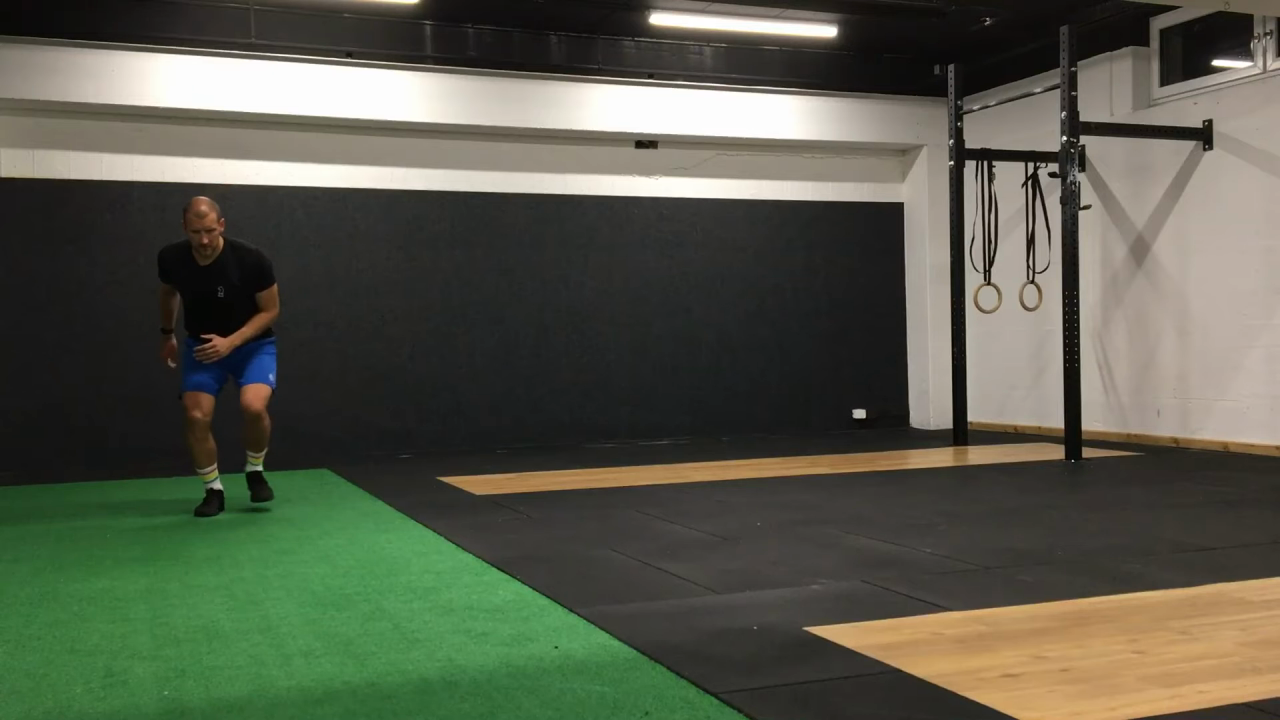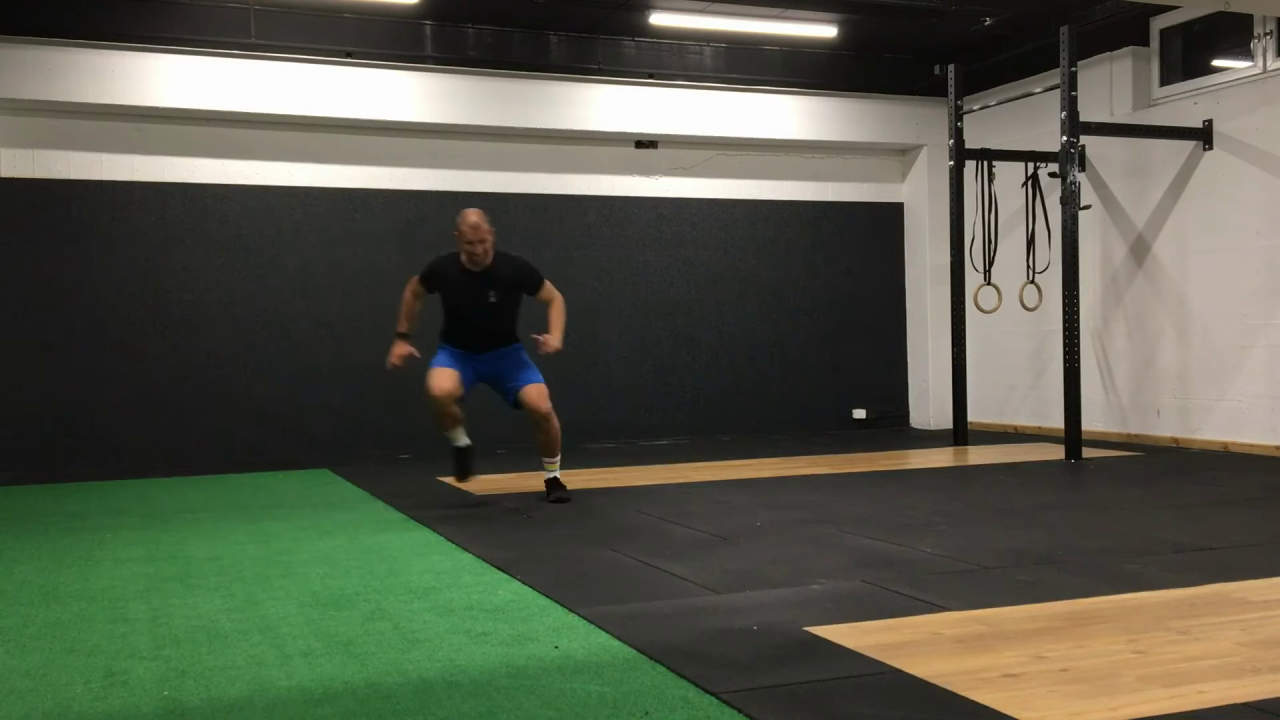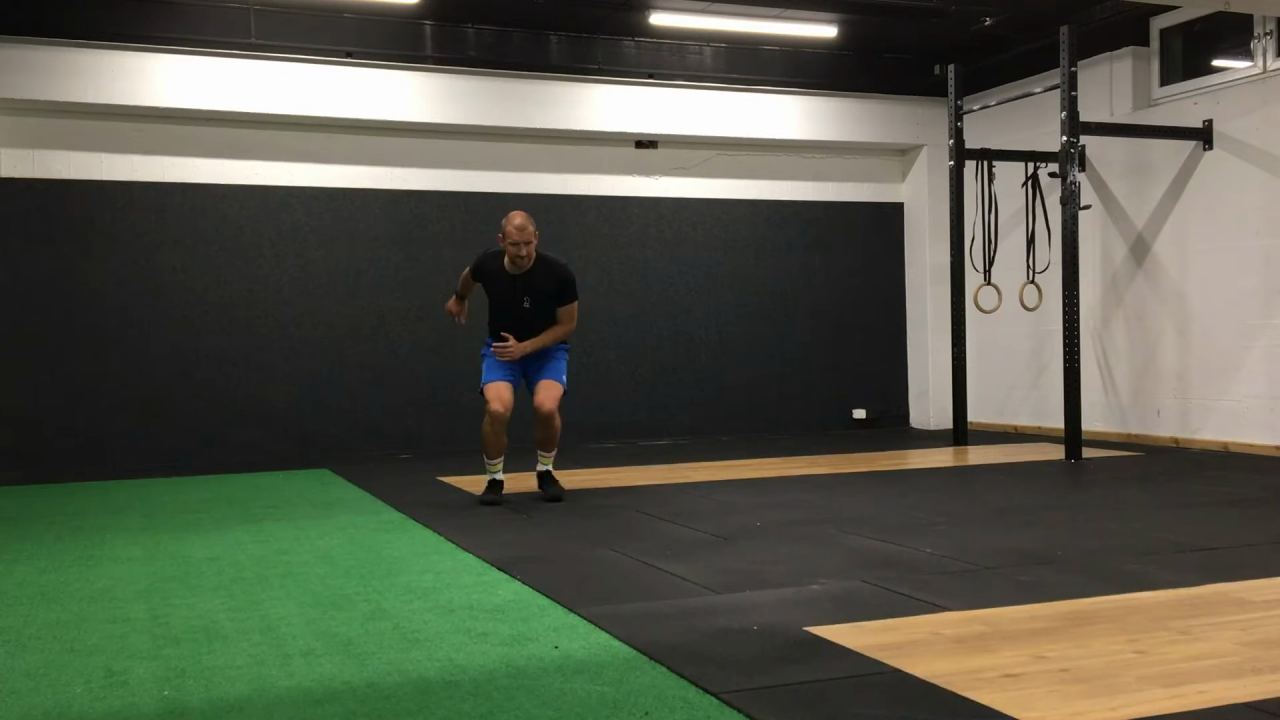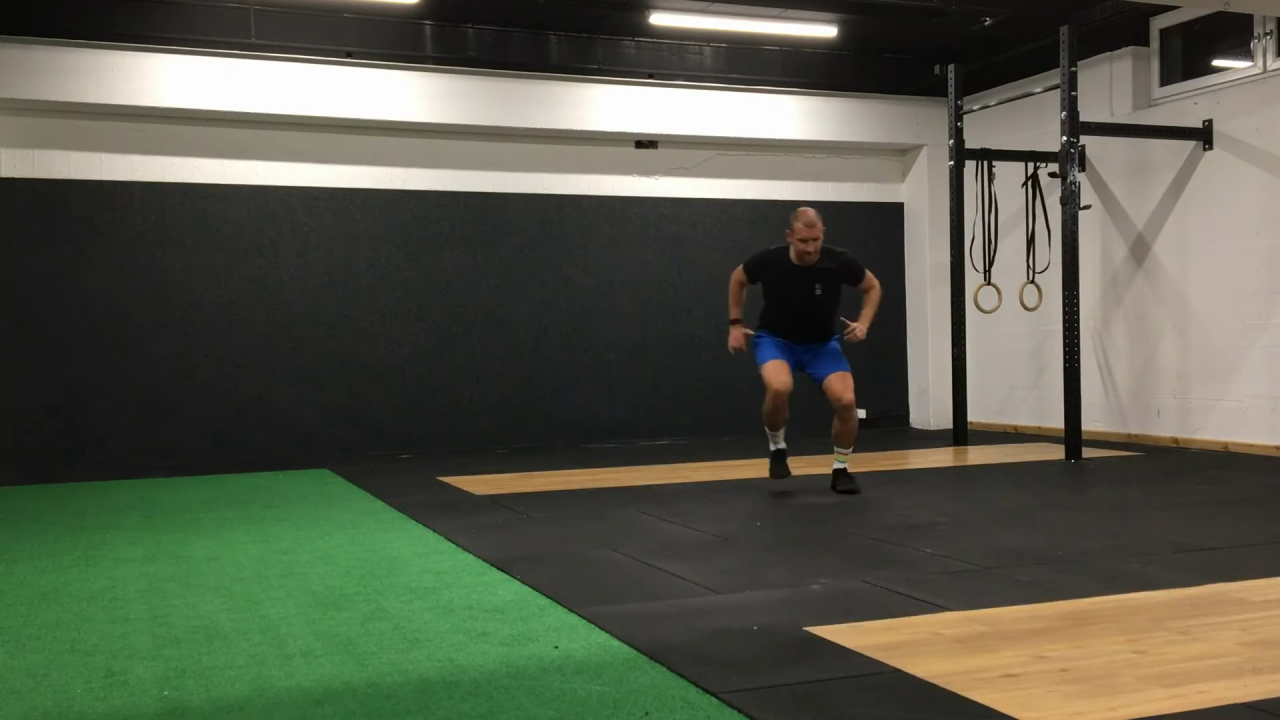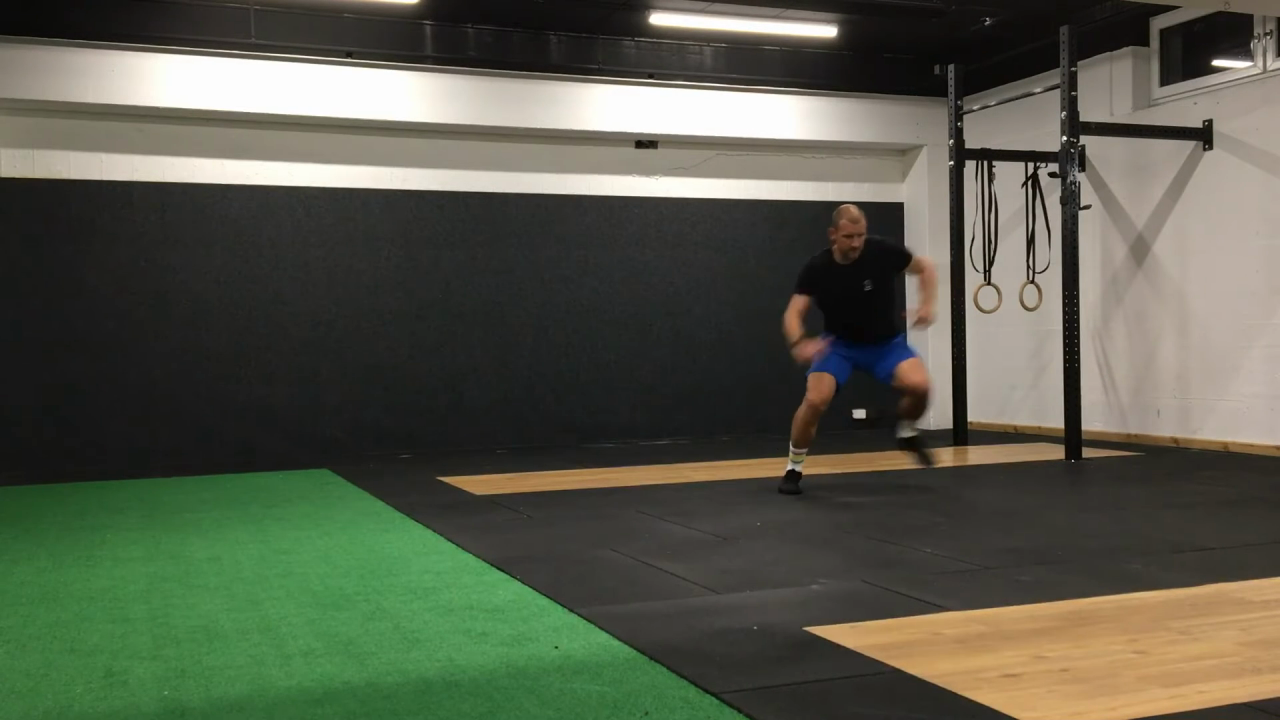
dt=1s
person 1, frame 1
left shoulder: (251, 260)
right shoulder: (171, 258)
left elbow: (270, 309)
right elbow: (168, 292)
left wrist: (230, 342)
right wrist: (167, 334)
left hip: (252, 343)
right hip: (201, 344)
left knee: (254, 407)
right knee: (196, 416)
left ankle: (255, 472)
right ankle: (214, 490)
person 1, frame 2
left shoulder: (515, 268)
right shoulder: (443, 268)
left elbow: (554, 299)
right elbow: (413, 292)
left wrist: (556, 336)
right wrist: (402, 338)
left hip: (504, 352)
right hip: (457, 352)
left knee: (542, 408)
right knee: (441, 393)
left ankle: (553, 478)
right ankle: (461, 445)
person 1, frame 3
left shoulder: (558, 274)
right shoulder: (487, 264)
left elbow: (567, 324)
right elbow: (469, 276)
left wrist: (525, 348)
right wrist: (458, 298)
left hip: (546, 348)
right hip: (501, 348)
left knee: (546, 407)
right knee: (497, 410)
left ankle: (545, 472)
right ankle: (495, 480)
person 1, frame 4
left shoulder: (839, 262)
right shoulder: (768, 261)
left elbow: (872, 286)
right elbow: (738, 279)
left wrist: (863, 323)
right wrist: (736, 324)
left hip: (821, 344)
right hip: (775, 340)
left knee: (846, 400)
right knee: (780, 388)
left ankle: (840, 470)
right ankle: (777, 446)
person 1, frame 5
left shoulder: (886, 251)
right shoulder: (816, 269)
left elbow: (925, 267)
right elbow: (793, 314)
left wrist: (927, 304)
right wrist: (799, 344)
left hip: (885, 344)
right hip: (839, 344)
left knee: (919, 385)
right knee: (815, 401)
left ankle: (907, 434)
right ankle: (793, 469)
